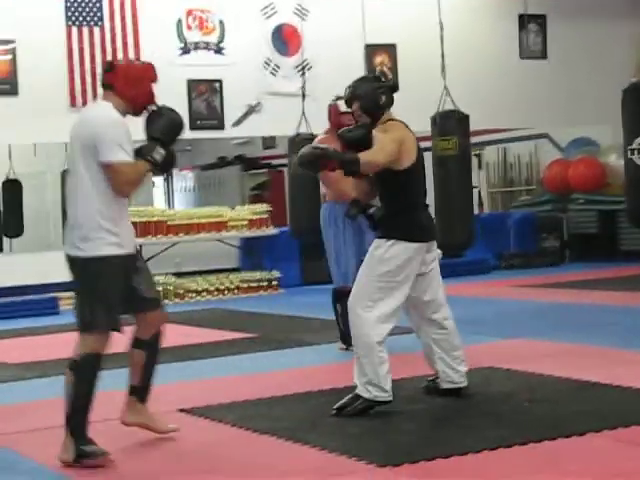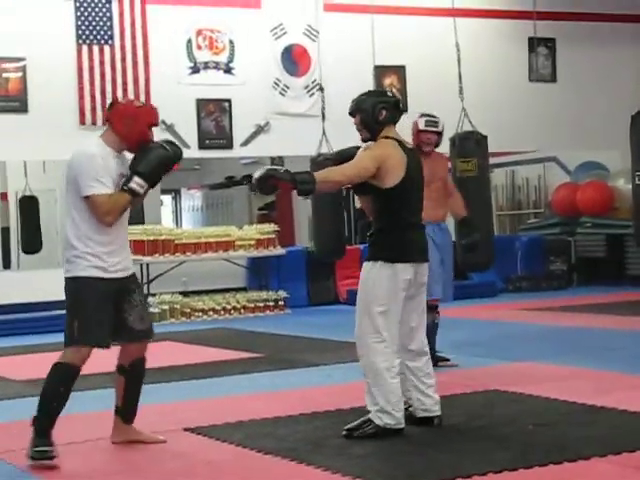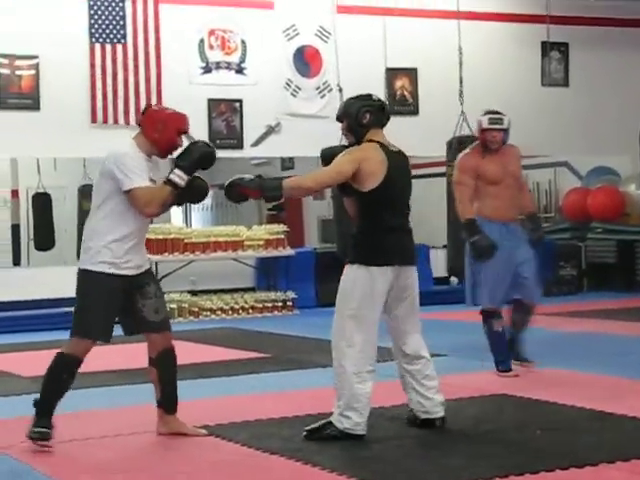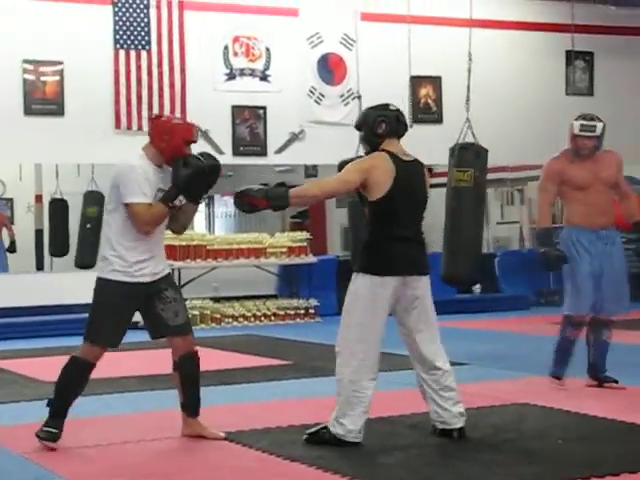
dt=0.7s
person 1, frame 1
left shoulder: (97, 118)
right shoulder: (107, 121)
right elbow: (125, 183)
left wrist: (153, 152)
right wrist: (157, 145)
left hip: (117, 244)
right hip: (95, 248)
left knee: (152, 316)
right knee: (96, 338)
left ankle: (136, 406)
right ankle: (74, 439)
person 1, frame 2
left shoulder: (119, 159)
right shoulder: (89, 157)
right elbow: (107, 213)
left wrist: (152, 172)
right wrist: (141, 176)
left hip: (121, 270)
right hip: (88, 273)
left knee: (136, 347)
right knee: (77, 352)
left ankle: (123, 426)
right ankle: (41, 436)
person 1, frame 3
left shoulder: (150, 162)
right shoulder: (123, 158)
right elbow: (147, 206)
left wrist: (182, 194)
right wrist: (182, 170)
left hip: (137, 268)
right hip: (101, 269)
left knee: (161, 338)
right knee: (81, 343)
left ankle: (168, 418)
right ankle: (42, 417)
person 1, frame 4
left shoulder: (168, 172)
right shoulder: (132, 169)
left elbow: (178, 226)
right elbow: (145, 223)
left wrist: (195, 191)
right wrist: (178, 190)
left hip: (157, 275)
right hip: (119, 278)
left knee: (185, 343)
right knee: (92, 350)
left ankle: (191, 421)
right ankle: (54, 419)
person 2, frame 1
left shoulder: (389, 132)
right shoulder: (393, 132)
left elbow: (377, 160)
left wrist: (335, 158)
right wrist: (352, 153)
left hip: (399, 237)
right hip: (419, 234)
left knee: (364, 309)
right knee: (432, 310)
left ankle: (373, 389)
right ankle: (453, 378)
person 2, frame 2
left shoulder: (378, 152)
right shoulder: (408, 153)
left elbow: (337, 178)
left wrist: (287, 178)
right wrist: (362, 183)
left hip: (390, 257)
right hip: (415, 254)
left knee: (376, 339)
right knee: (411, 338)
left ankle: (388, 417)
right ankle: (425, 408)
person 2, frame 3
left shoulder: (361, 155)
right shoulder: (399, 158)
left elbow: (311, 183)
left wrist: (259, 187)
right wrist: (347, 183)
left hip: (370, 260)
right hip: (403, 259)
left knee: (352, 343)
right knee: (409, 339)
left ankle: (349, 422)
right ankle: (430, 410)
person 2, frame 4
left shoulder: (371, 164)
right shoulder: (420, 170)
left elbow: (319, 191)
left wrist: (268, 197)
left hip: (378, 269)
right hip: (415, 269)
left knee: (356, 351)
right knee: (428, 348)
left ankle: (346, 428)
right ankle: (451, 420)
person 3, frame 1
right shoulder: (324, 144)
right elbow: (336, 182)
right wrist: (360, 206)
left hip: (358, 212)
right hip: (339, 212)
right knee: (345, 278)
right ankle: (348, 337)
person 3, frame 2
left shoulder: (441, 160)
left elbow: (451, 195)
left wrist: (467, 226)
left hip: (441, 231)
left knee: (437, 295)
right knee: (430, 295)
left ankle: (428, 352)
person 3, frame 3
left shoulder: (512, 153)
right shoulder: (469, 160)
right elbow: (463, 199)
left wrist: (533, 221)
right wrist: (474, 234)
left hip: (514, 229)
right hip: (487, 230)
left knee: (529, 296)
right knee: (491, 301)
left ankle: (512, 345)
right ankle: (502, 361)
person 3, frame 4
left shoulder: (612, 160)
right shoulder: (558, 166)
right elbow: (544, 205)
right wrist: (546, 243)
left hip: (610, 238)
right hip: (578, 239)
left knee: (605, 312)
right knee: (580, 310)
left ankle: (597, 372)
right ankle: (558, 367)
